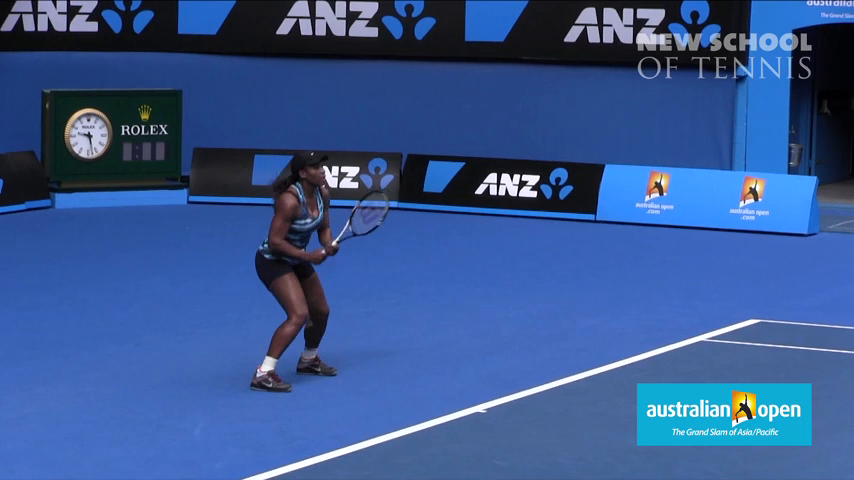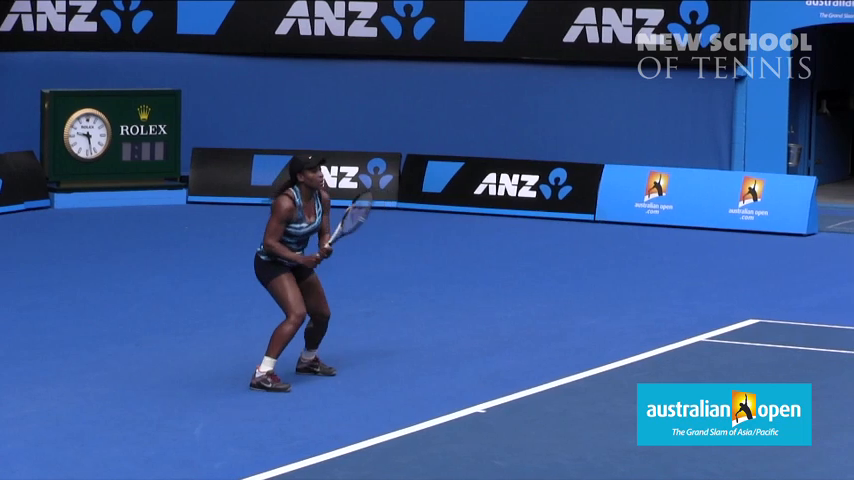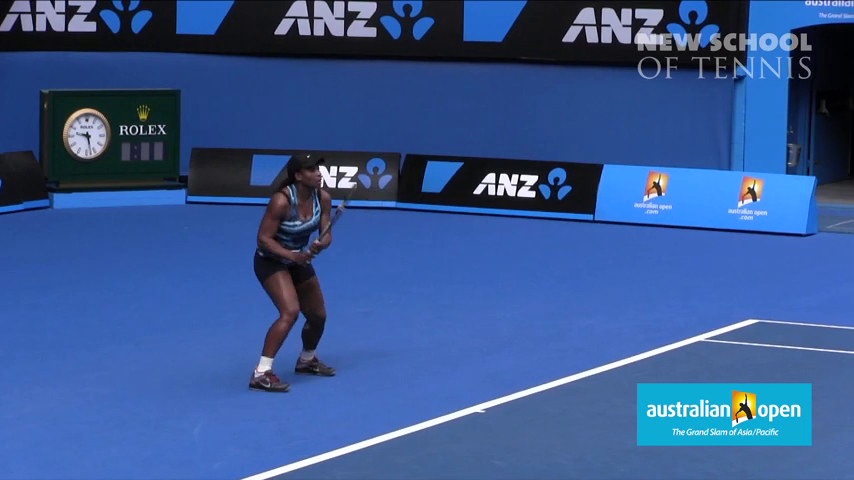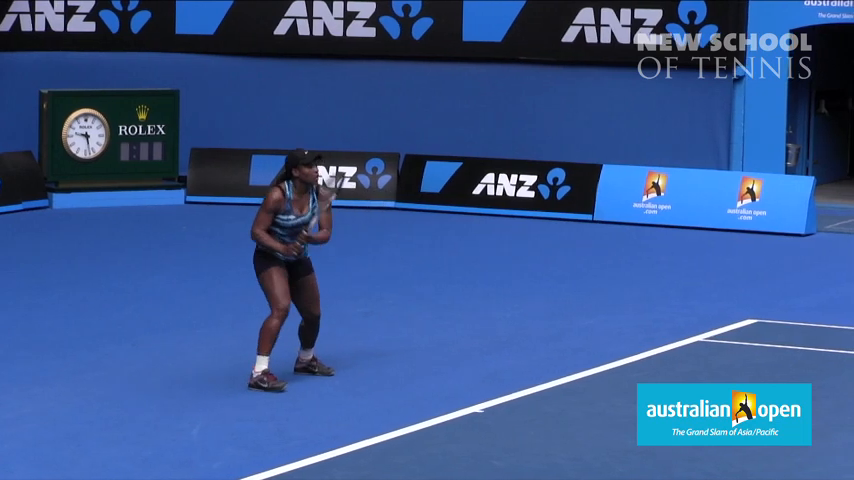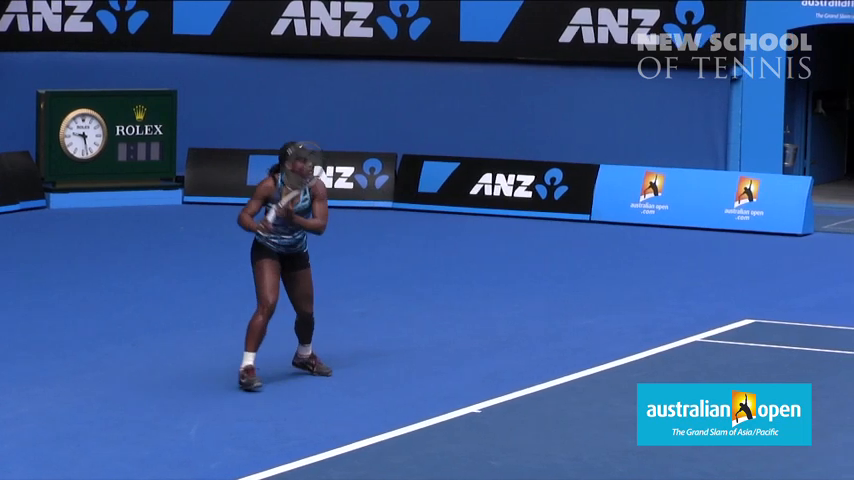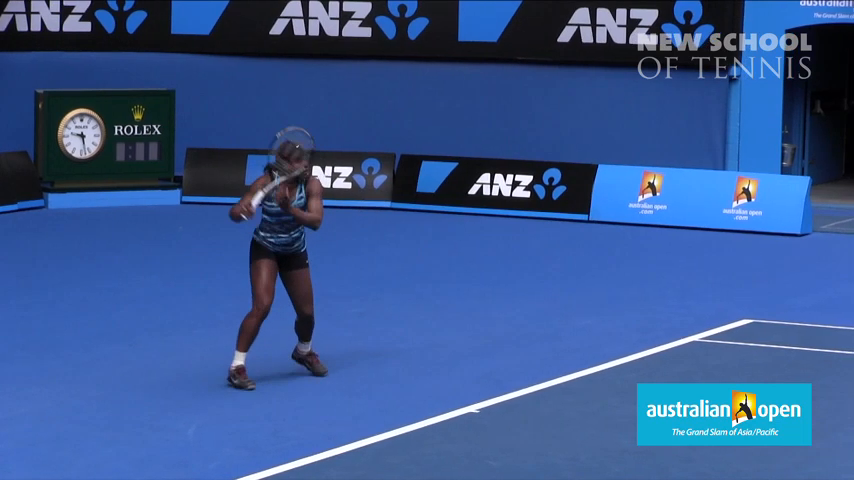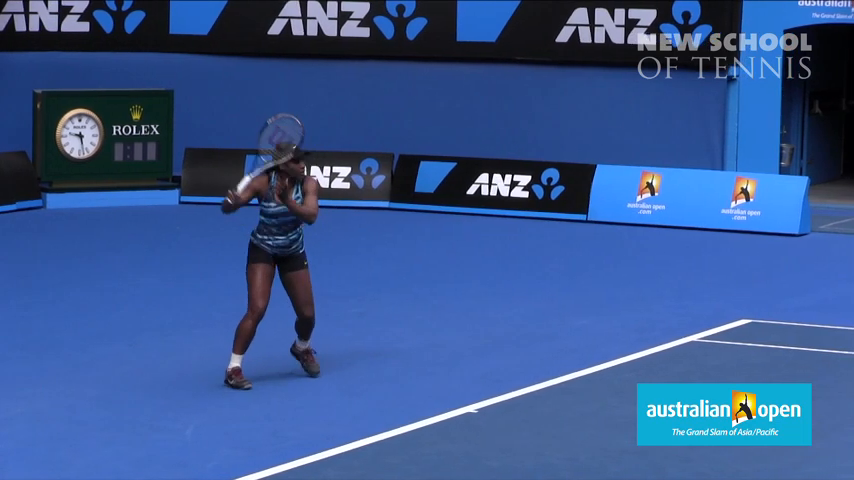
dt=0.5s
person 1, frame 1
left shoulder: (321, 193)
right shoulder: (290, 200)
left elbow: (323, 227)
right elbow: (274, 241)
left wrist: (329, 245)
right wrist: (308, 256)
left hip: (296, 261)
right hip: (273, 261)
left knee: (320, 312)
right knee: (299, 315)
left ankle: (308, 360)
right ankle: (264, 374)
person 1, frame 2
left shoulder: (322, 198)
right shoulder: (286, 203)
left elbow: (324, 232)
right elbow: (269, 243)
left wrist: (325, 248)
right wrist: (301, 259)
left hip: (297, 262)
right hip: (271, 262)
left knee: (322, 314)
right knee: (297, 314)
left ankle: (308, 360)
right ankle: (262, 373)
person 1, frame 3
left shoulder: (323, 198)
right shoulder: (282, 201)
left elbow: (326, 234)
right elbow: (263, 238)
left wrist: (319, 245)
right wrist: (292, 255)
left hip: (299, 261)
right hip: (271, 261)
left knee: (318, 316)
right knee: (290, 312)
left ankle: (307, 360)
right ankle: (261, 373)
person 1, frame 4
left shoulder: (320, 195)
right shoulder: (277, 195)
left elbow: (326, 233)
right elbow: (257, 231)
left wrist: (309, 238)
right wrist: (281, 247)
left hip: (299, 260)
right hip: (270, 258)
left knee: (313, 314)
right knee: (281, 308)
left ankle: (305, 359)
right ankle: (260, 372)
person 1, frame 5
left shoulder: (316, 188)
right shoulder: (269, 185)
left elbow: (321, 225)
right elbow: (243, 216)
left wrist: (294, 219)
right wrist: (258, 226)
left hip: (296, 253)
right hip: (267, 250)
left knee: (306, 311)
right knee: (267, 305)
left ankle: (304, 356)
right ankle: (247, 367)
person 1, frame 6
left shoulder: (312, 185)
right shoulder: (266, 182)
left elbow: (316, 221)
right elbow: (234, 212)
left wrist: (289, 209)
right wrist: (242, 212)
left hip: (295, 251)
right hip: (264, 248)
left knee: (306, 312)
right knee: (262, 306)
left ankle: (303, 352)
right ankle: (237, 366)
person 1, frame 7
left shoulder: (308, 184)
right shoulder: (263, 182)
left elbow: (311, 216)
right elbow: (227, 209)
left wrist: (287, 201)
right wrist: (231, 201)
left hip: (293, 252)
right hip: (262, 249)
left knee: (307, 314)
right knee: (257, 309)
left ankle: (302, 349)
right ankle: (233, 368)
